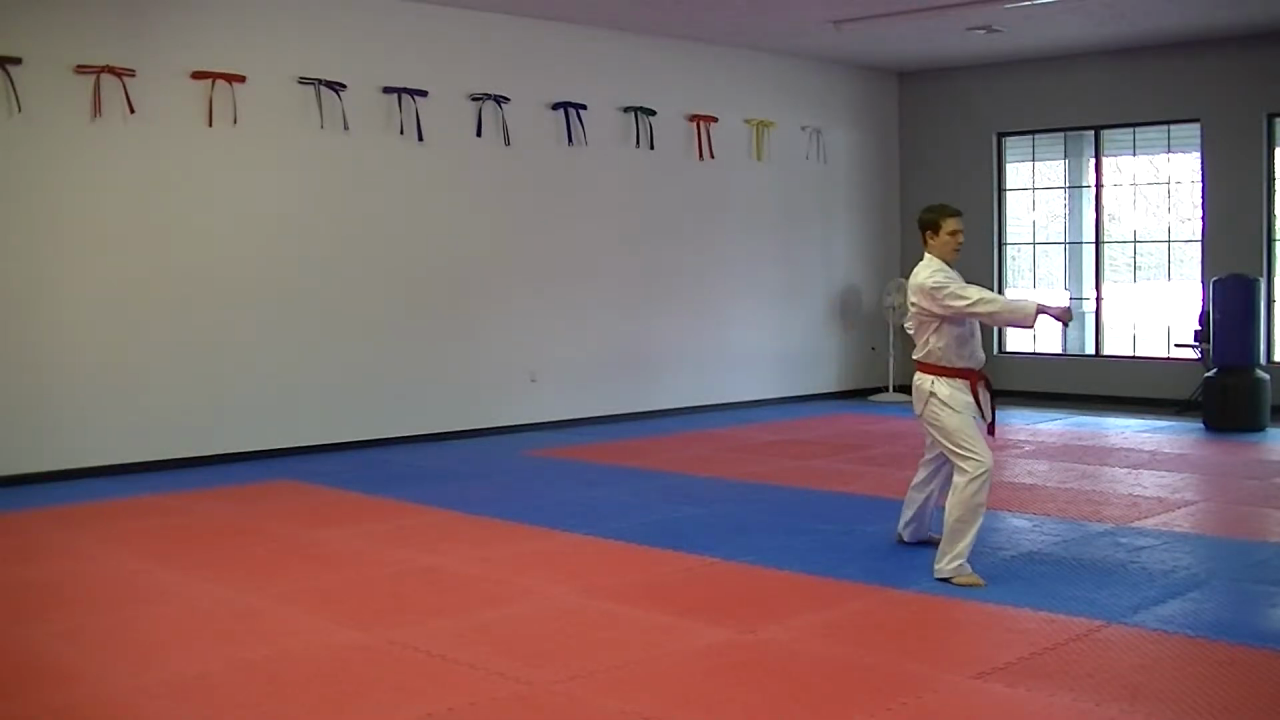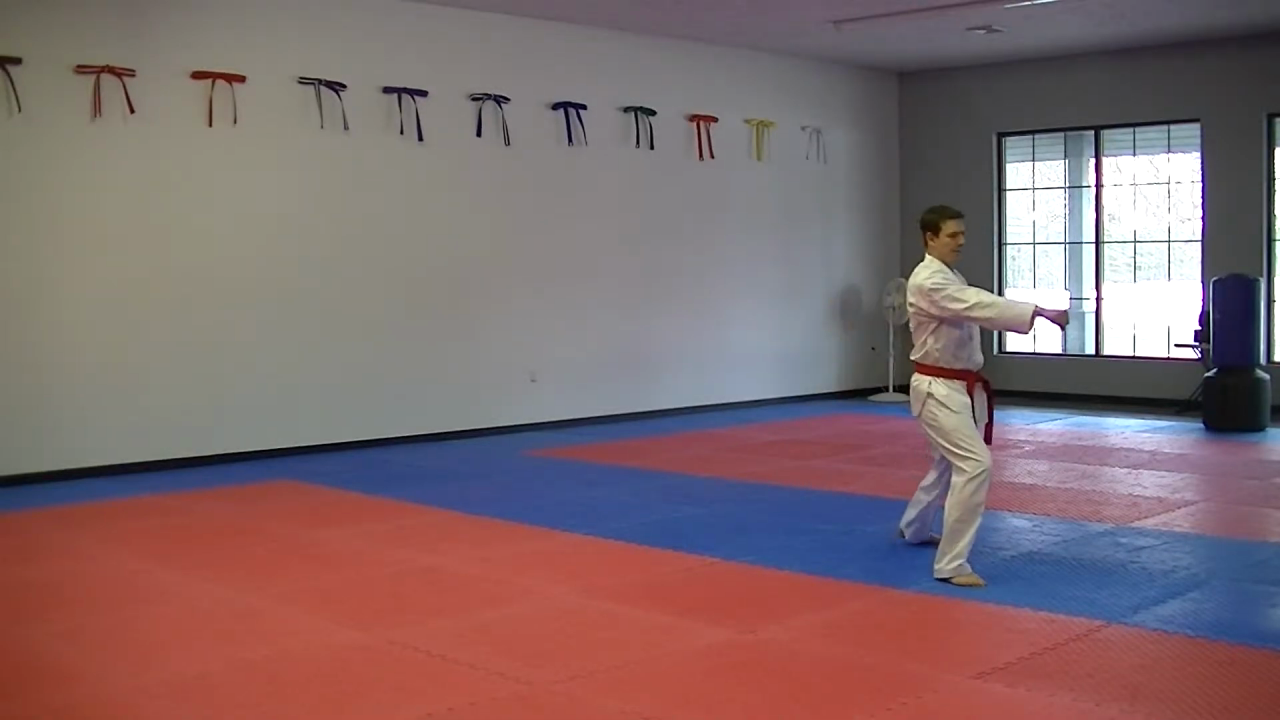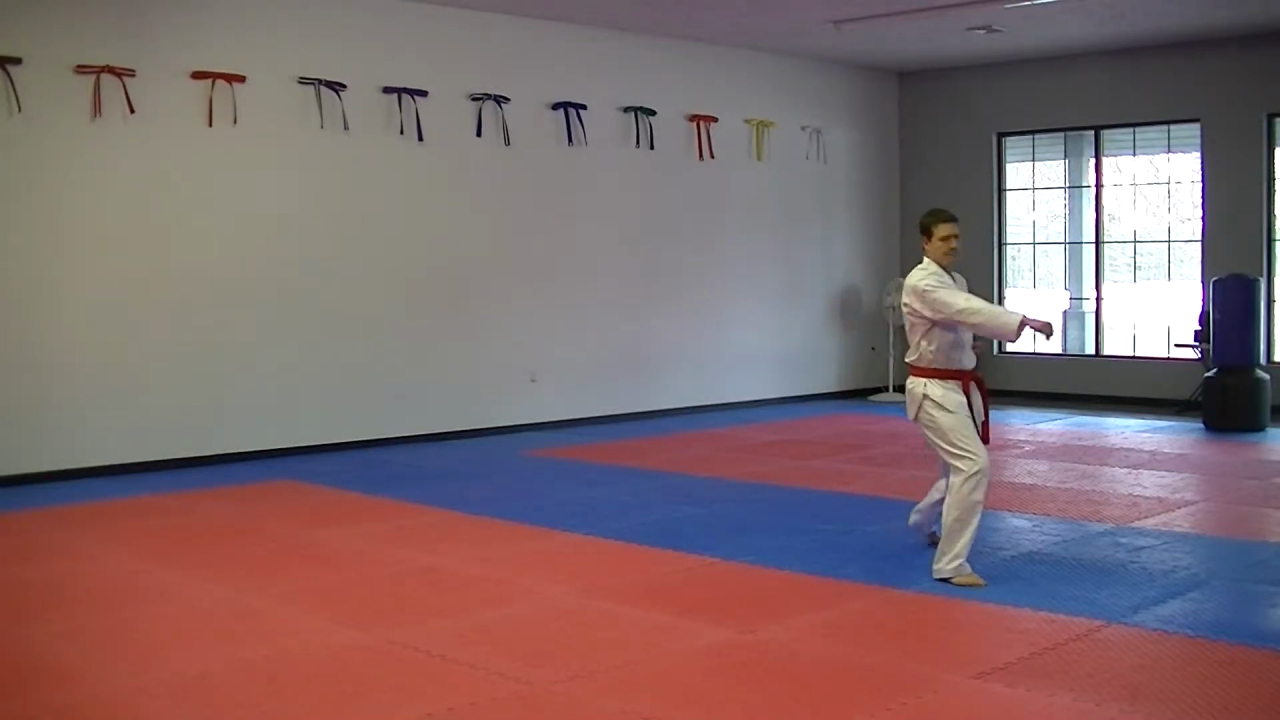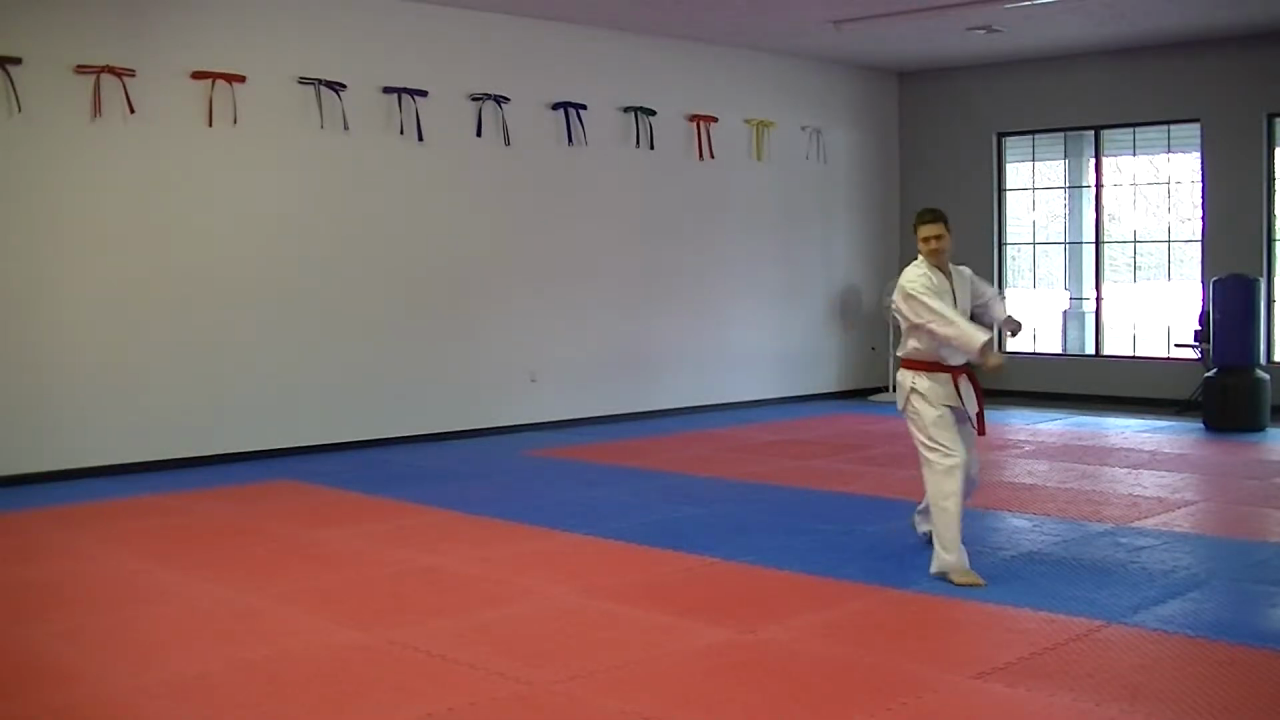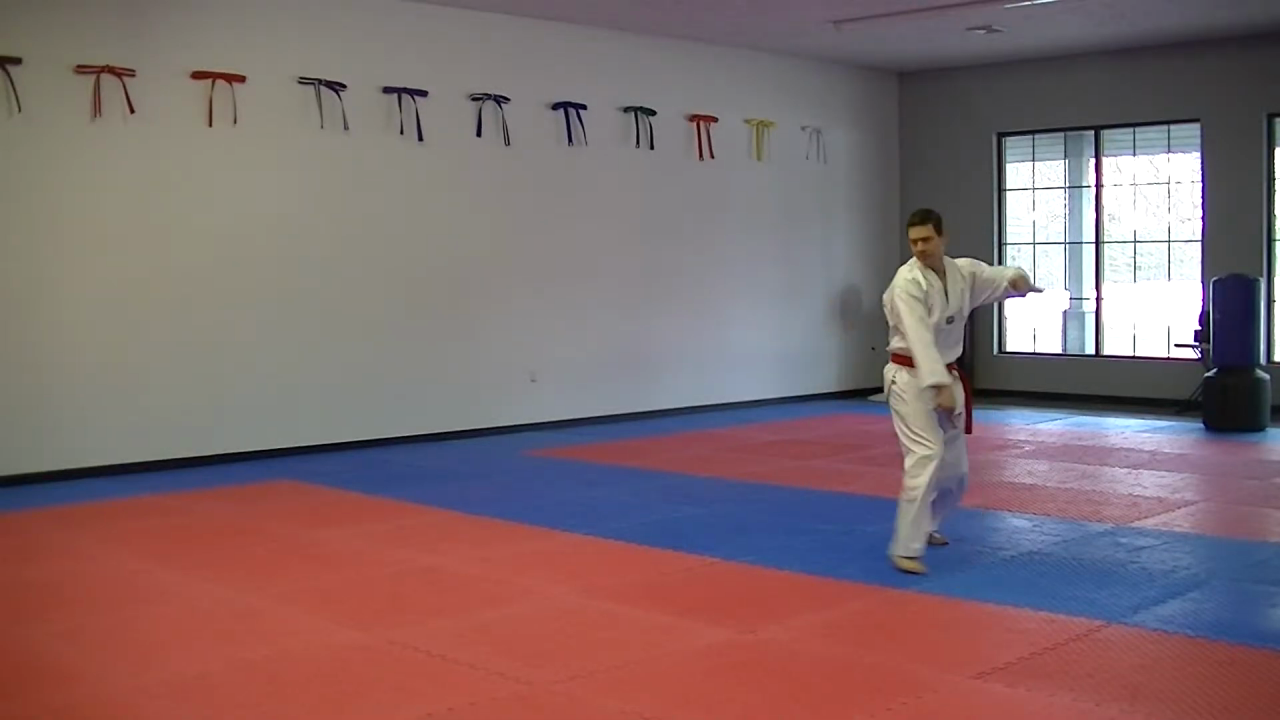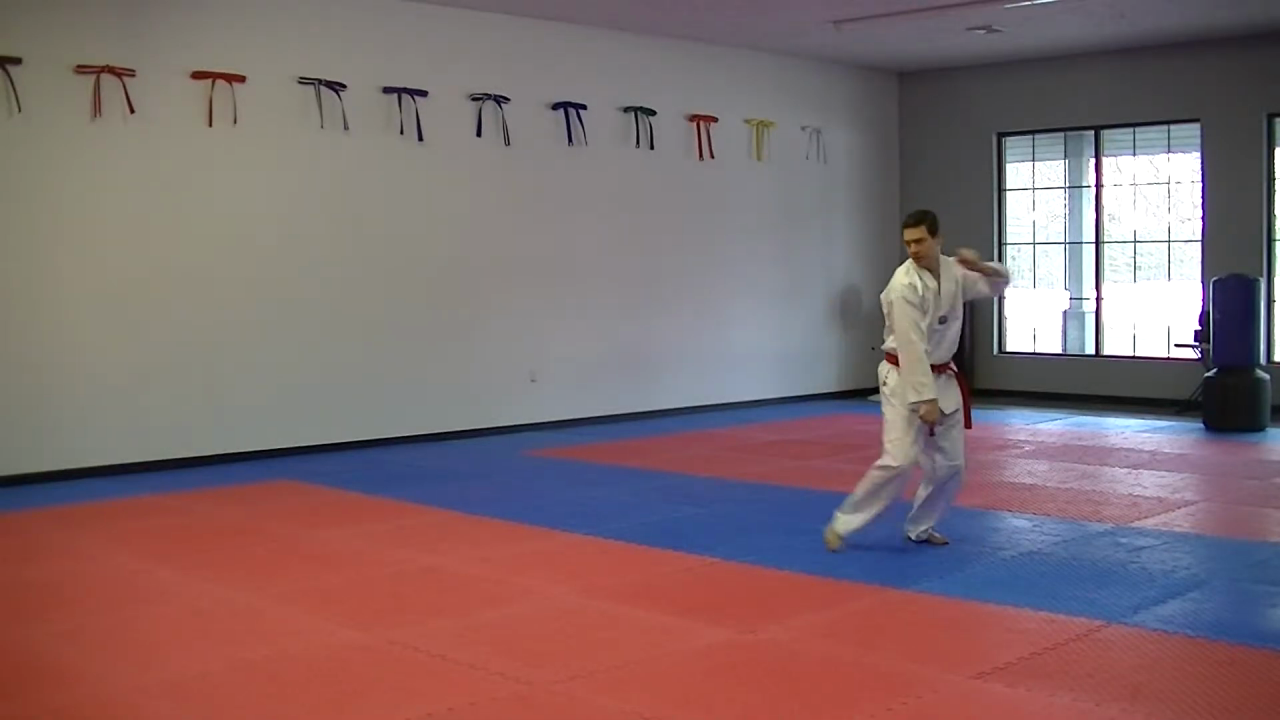
dt=0.1s
person 1, frame 1
left shoulder: (945, 275)
right shoulder: (929, 281)
right elbow: (981, 303)
left wrist: (936, 344)
right wrist: (1043, 309)
left hip: (957, 386)
right hip: (941, 389)
left knee: (939, 462)
right knee: (977, 465)
left ankle: (912, 528)
right ankle: (952, 564)
person 1, frame 2
left shoulder: (948, 276)
right shoulder: (928, 282)
right elbow: (979, 306)
right wrist: (1041, 312)
left hip: (957, 387)
right hip: (939, 389)
left knee: (948, 465)
right knee: (975, 465)
left ankle: (914, 528)
right ankle: (951, 564)
person 1, frame 3
left shoulder: (951, 277)
right shoulder: (922, 283)
right elbow: (965, 312)
right wrist: (1023, 323)
left hip: (960, 387)
right hip: (931, 391)
left knee: (969, 467)
right knee: (972, 466)
left ankle: (927, 521)
right ankle: (953, 563)
person 1, frame 4
left shoulder: (963, 276)
right shoulder: (914, 281)
left elbow: (990, 300)
right elbow: (943, 322)
left wrist: (1006, 318)
right wrist: (982, 349)
left hip: (956, 382)
right hip: (923, 383)
left knee: (966, 469)
right knee: (948, 461)
left ankle: (930, 522)
right ankle: (950, 560)
person 1, frame 5
left shoulder: (961, 270)
right shoulder: (907, 281)
left elbow: (998, 279)
right elbow: (919, 338)
left wrist: (1016, 280)
right wrist: (939, 384)
left hip: (947, 376)
right hip: (910, 377)
left knee: (955, 465)
right knee: (926, 455)
left ankle: (921, 525)
right ankle: (906, 547)
person 1, frame 6
left shoulder: (955, 269)
right shoulder: (905, 285)
left elbow: (996, 284)
right elbow: (912, 346)
left wrist: (982, 267)
right wrist: (924, 398)
left hip: (942, 376)
right hip: (907, 378)
left knee: (950, 463)
right knee: (900, 457)
left ankle: (920, 526)
right ankle: (844, 523)
